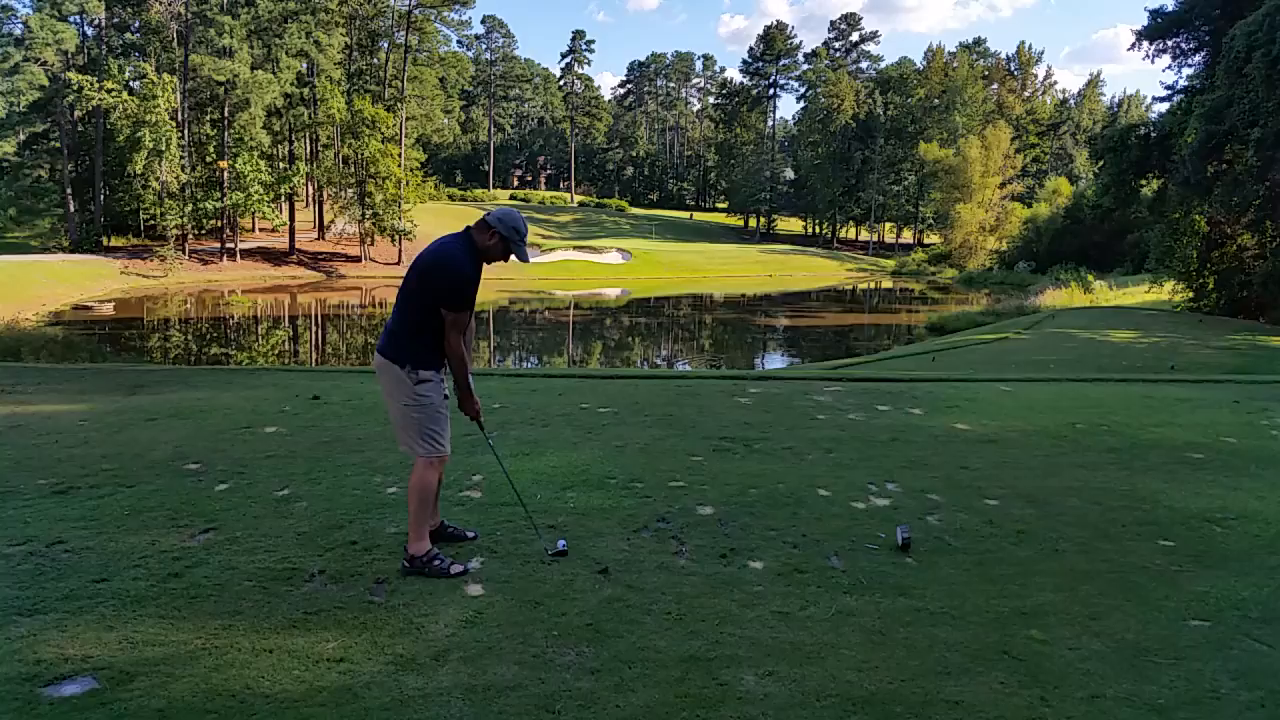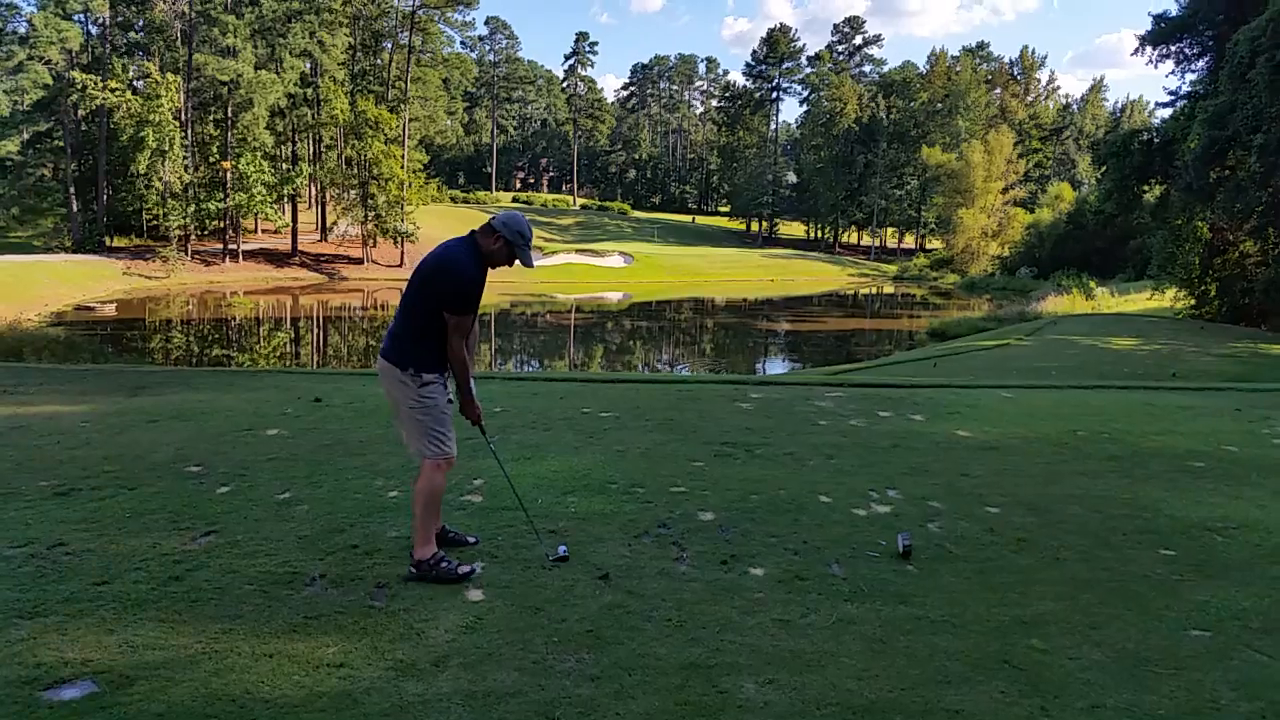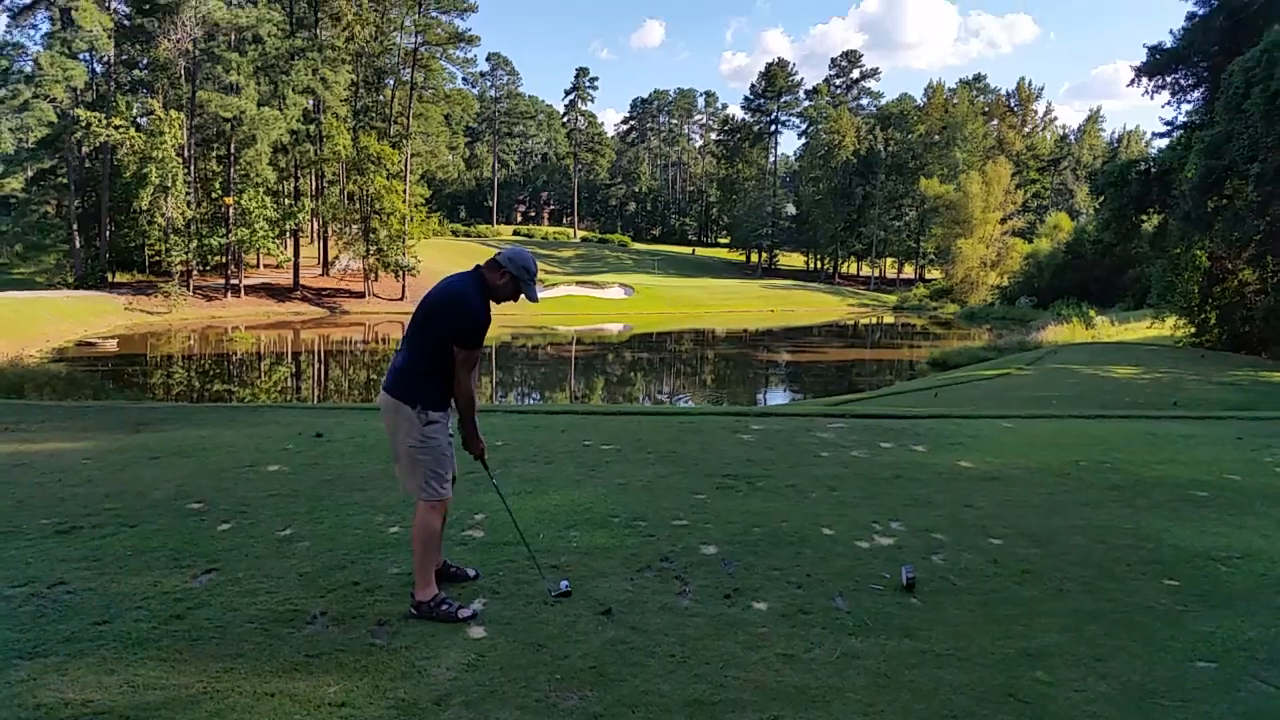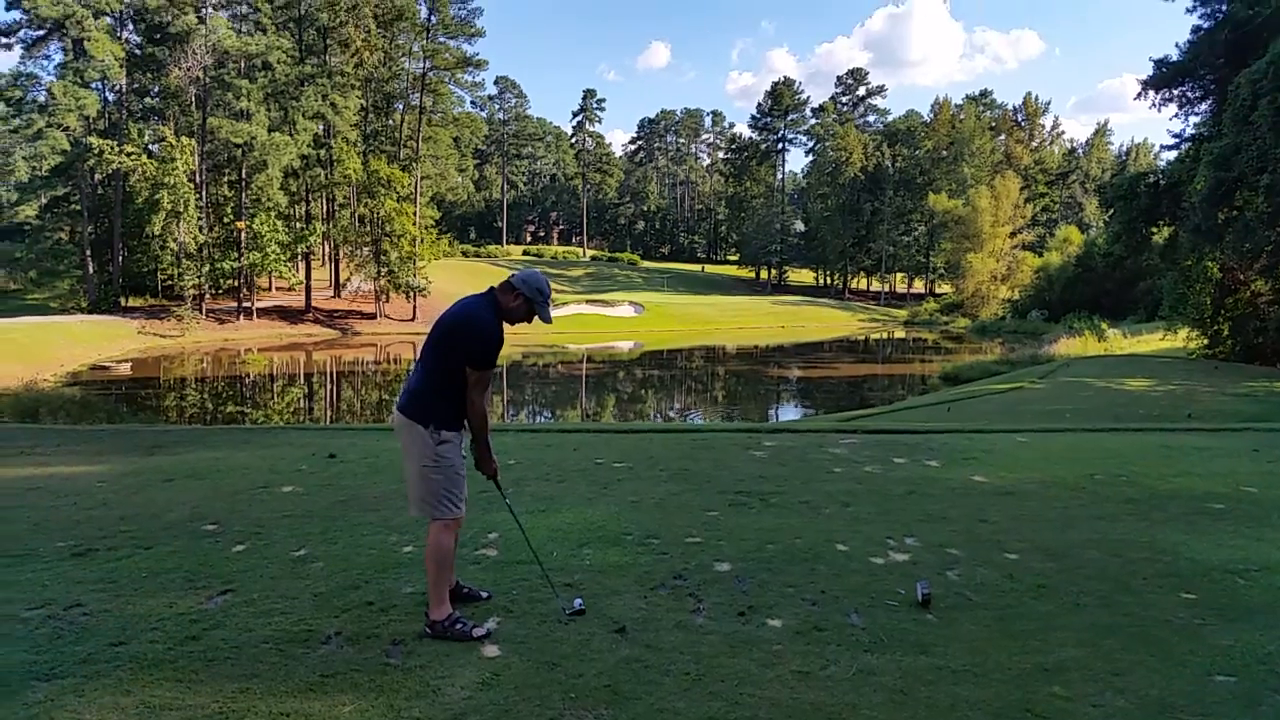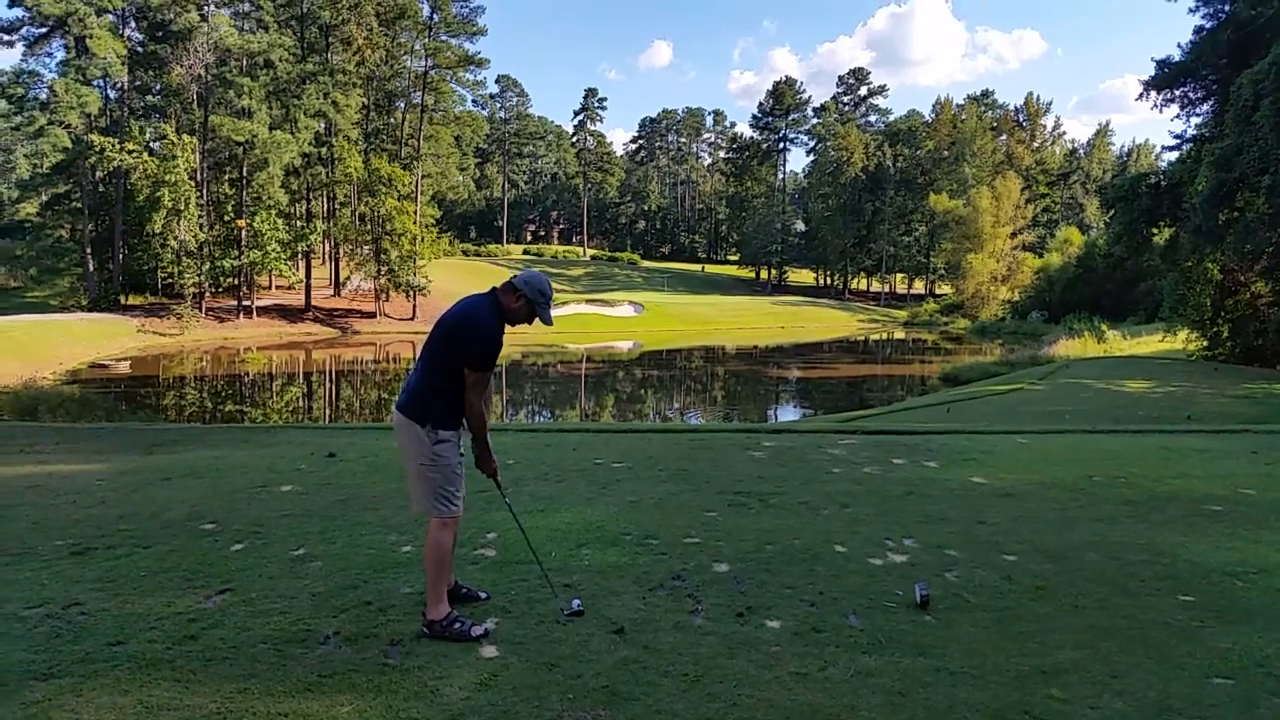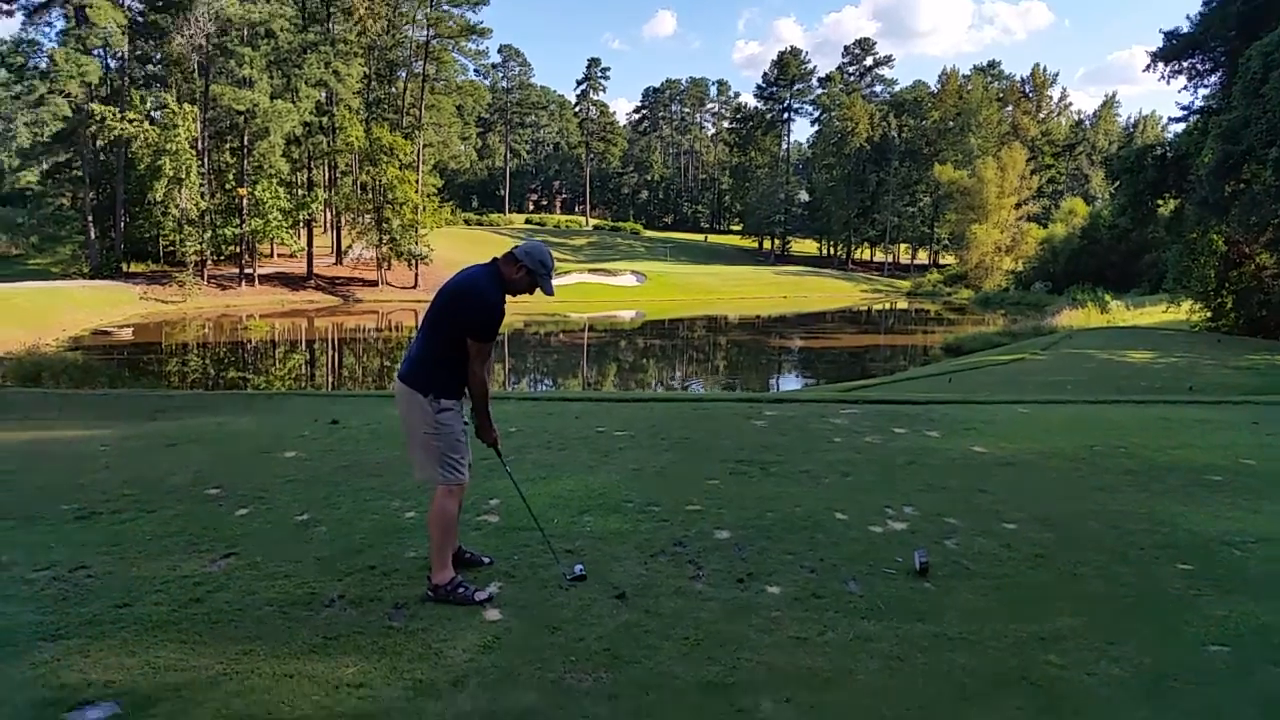
dt=0.2s
person 1, frame 1
left shoulder: (461, 252)
right shoulder: (457, 264)
left elbow: (464, 323)
right elbow: (453, 337)
left wrist: (467, 377)
right wrist: (466, 394)
left hip: (418, 360)
right hip: (408, 364)
left knee: (434, 450)
right knee: (431, 455)
left ankle: (431, 524)
right ankle: (418, 550)
person 1, frame 2
left shoulder: (464, 255)
right shoulder: (462, 268)
left elbow: (467, 329)
right elbow: (456, 341)
left wrist: (468, 383)
right wrist: (467, 398)
left hip: (420, 363)
right hip: (412, 368)
left knee: (438, 452)
right knee: (439, 457)
left ankle: (433, 528)
right ankle: (424, 555)
person 1, frame 3
left shoulder: (465, 288)
right shoulder: (470, 304)
left elbow: (465, 368)
right elbow: (462, 375)
left wrist: (467, 425)
right wrist: (471, 433)
left hip: (418, 397)
right hip: (415, 403)
left knee: (442, 485)
right knee: (432, 498)
left ankle: (435, 563)
right ankle: (425, 595)
person 1, frame 4
left shoulder: (478, 308)
right shoulder: (484, 325)
left elbow: (477, 389)
right elbow: (475, 397)
left wrist: (481, 445)
right wrist: (484, 453)
left hip: (429, 417)
right hip: (429, 423)
left knee: (453, 509)
right knee: (446, 517)
left ankle: (447, 584)
right ankle: (439, 615)
person 1, frame 5
left shoulder: (480, 309)
right shoulder: (484, 326)
left elbow: (480, 387)
right elbow: (473, 396)
left wrist: (483, 439)
right wrist: (484, 452)
left hip: (429, 416)
right hip: (427, 422)
left knee: (449, 509)
right knee: (445, 516)
left ankle: (445, 583)
right ankle: (437, 613)
person 1, frame 6
left shoulder: (481, 278)
right shoulder: (486, 296)
left elbow: (477, 360)
right elbow: (475, 367)
left wrist: (481, 412)
right wrist: (484, 422)
left hip: (429, 385)
right hip: (430, 392)
left knee: (453, 476)
right knee: (451, 482)
left ankle: (449, 549)
right ankle: (441, 578)
